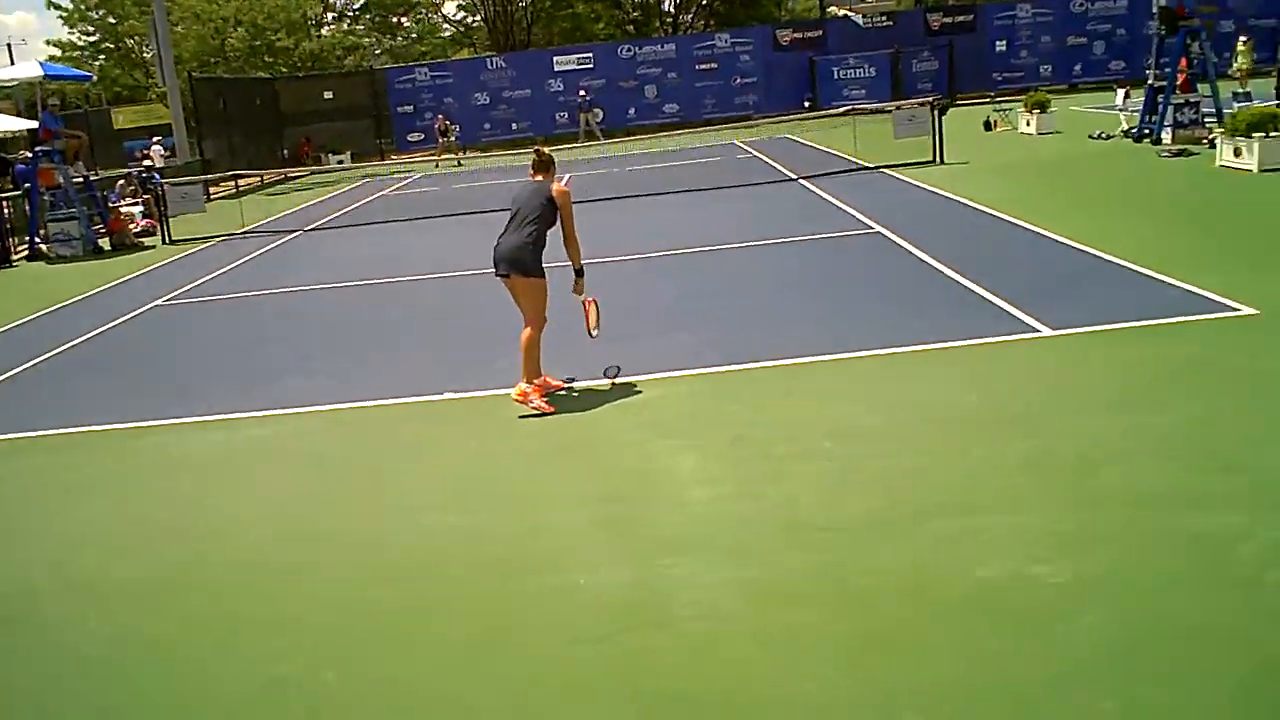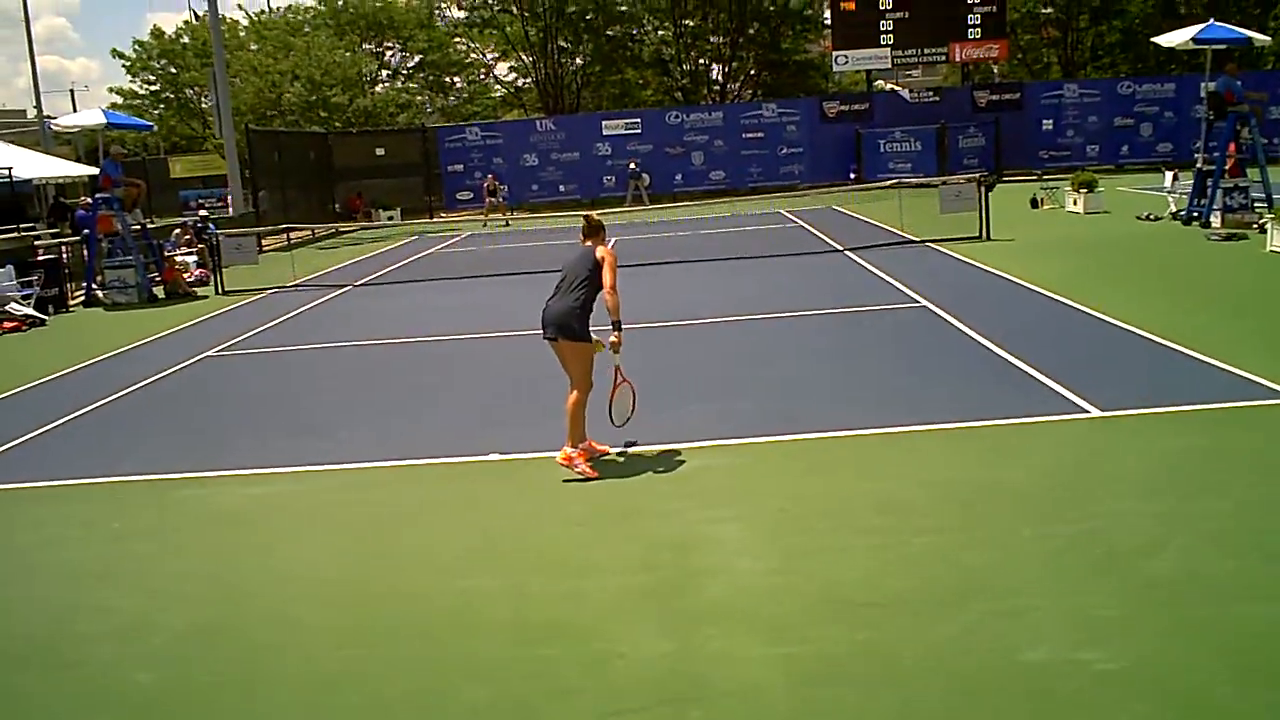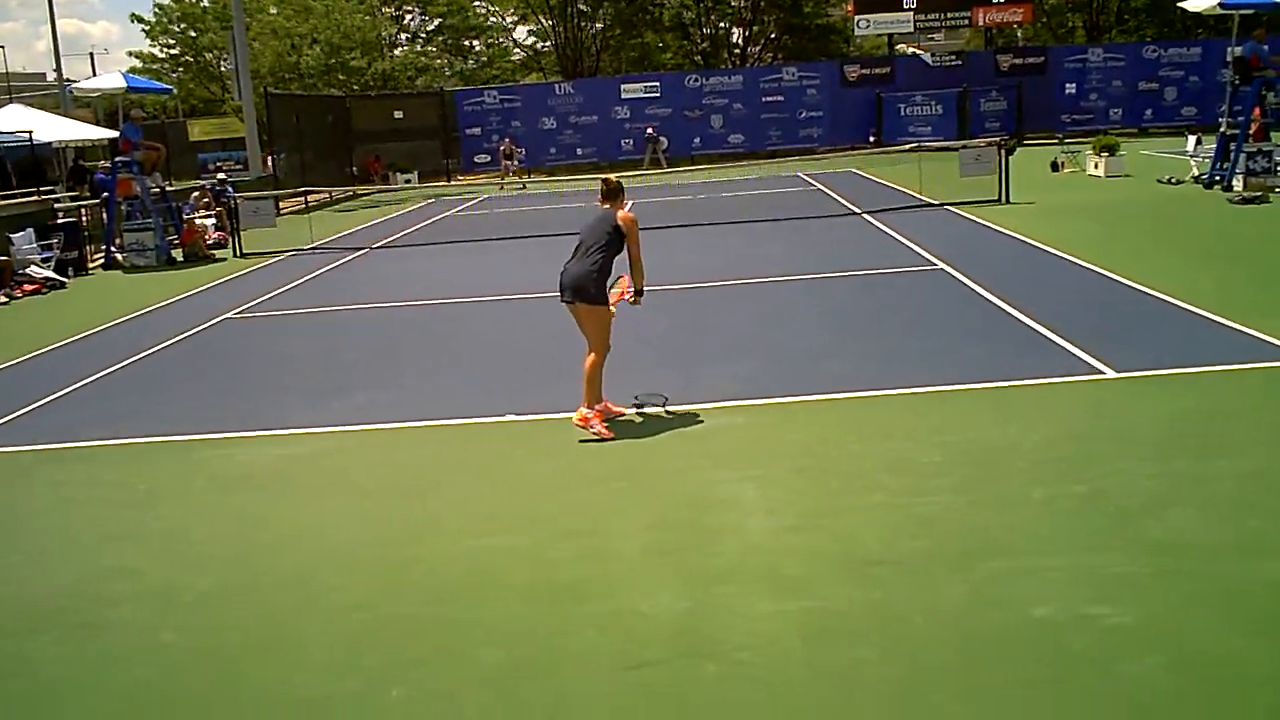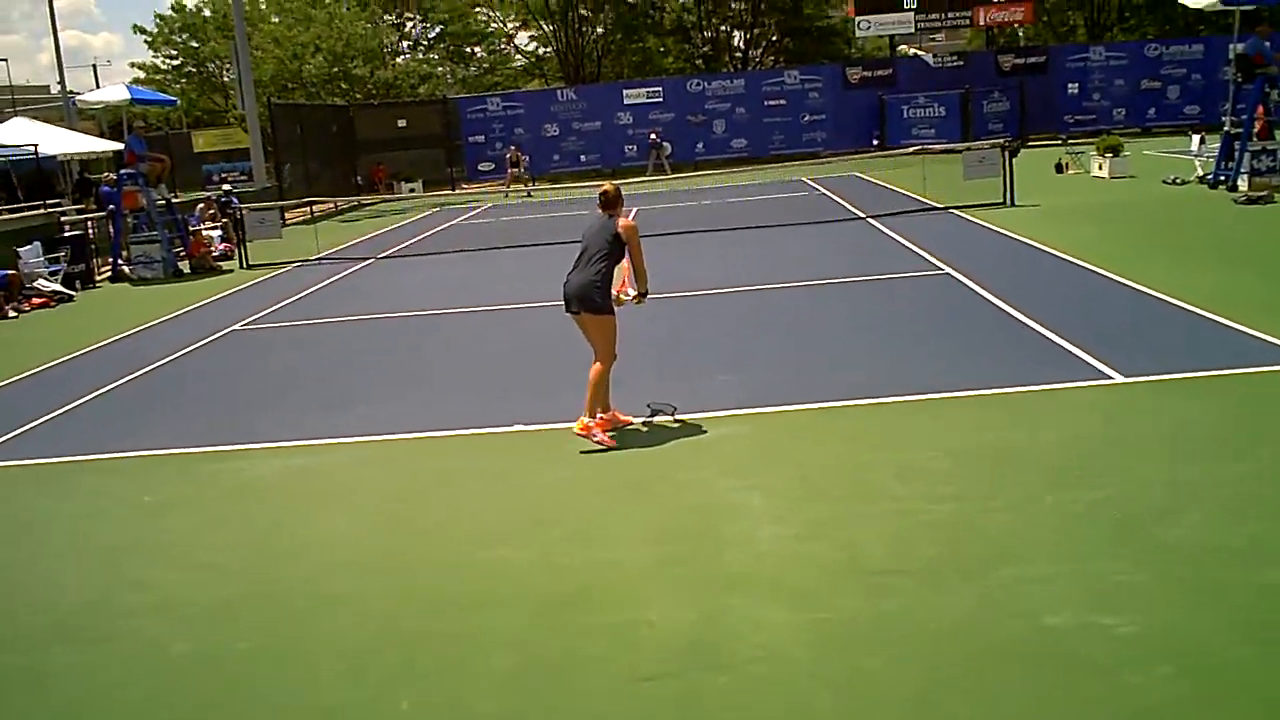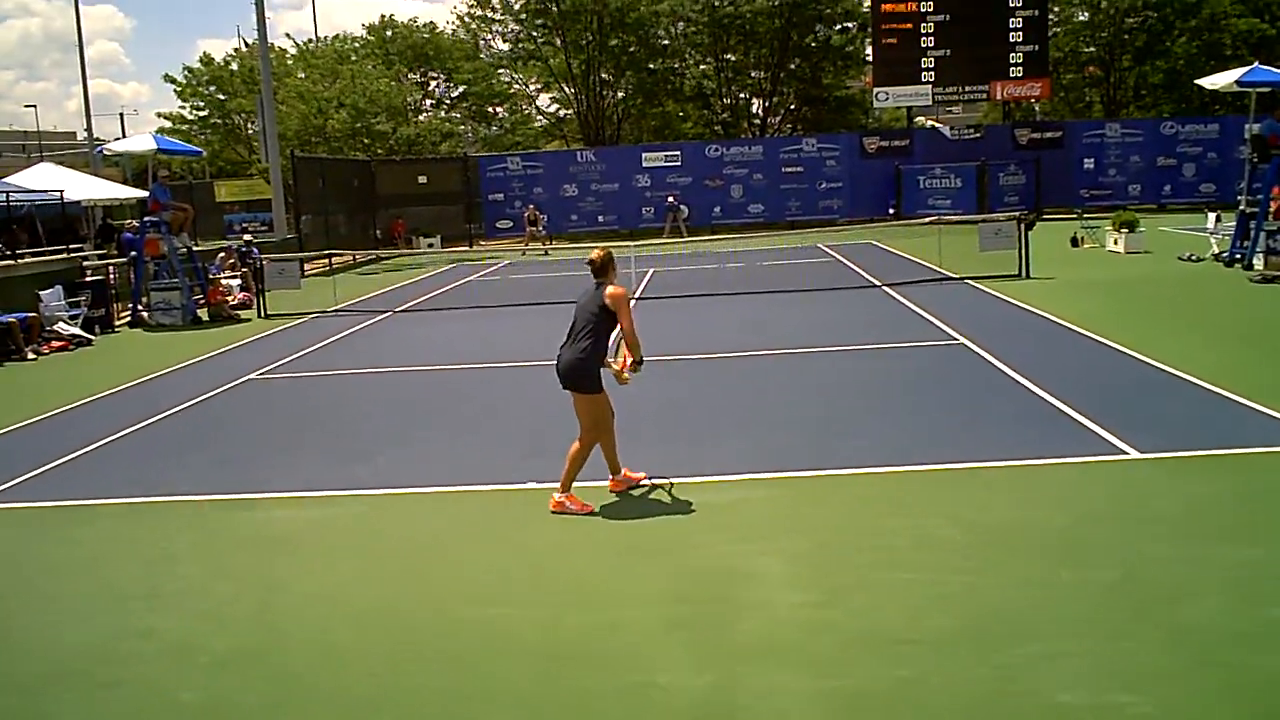
dt=0.7s
person 1, frame 1
left shoulder: (521, 192)
right shoulder: (559, 191)
right elbow: (569, 237)
left wrist: (530, 269)
right wrist: (579, 274)
left hip: (502, 251)
right hip: (523, 253)
left knee: (533, 321)
right knee: (535, 322)
left ankle: (536, 378)
right ankle: (525, 386)
person 1, frame 2
left shoulder: (574, 256)
right shoulder: (605, 252)
right elbow: (609, 289)
left wrist: (588, 338)
right wrist: (616, 327)
left hip: (550, 315)
right hip: (570, 317)
left knee: (580, 385)
right knee: (581, 386)
left ankle: (581, 443)
right ankle: (570, 450)
person 1, frame 3
left shoulder: (593, 219)
right shoulder: (626, 218)
right elbow: (635, 261)
left wrist: (602, 302)
right wrist: (638, 292)
left hip: (568, 279)
right hip: (588, 281)
left knee: (598, 347)
right knee: (599, 348)
left ankle: (598, 404)
right ankle: (586, 411)
person 1, frame 4
left shoulder: (592, 226)
right shoulder: (626, 225)
right elbow: (638, 267)
left wrist: (610, 294)
right wrist: (641, 292)
left hip: (572, 288)
right hip: (591, 291)
left knee: (603, 354)
right knee: (605, 358)
left ankle: (605, 414)
right ankle: (587, 421)
person 1, frame 5
left shoulder: (588, 295)
right shoulder: (617, 293)
right elbow: (629, 336)
left wrist: (611, 367)
right wrist: (637, 360)
left hip: (567, 361)
right hip: (581, 367)
left knee: (606, 418)
right knee: (590, 434)
left ankle: (618, 476)
right ankle: (561, 495)
